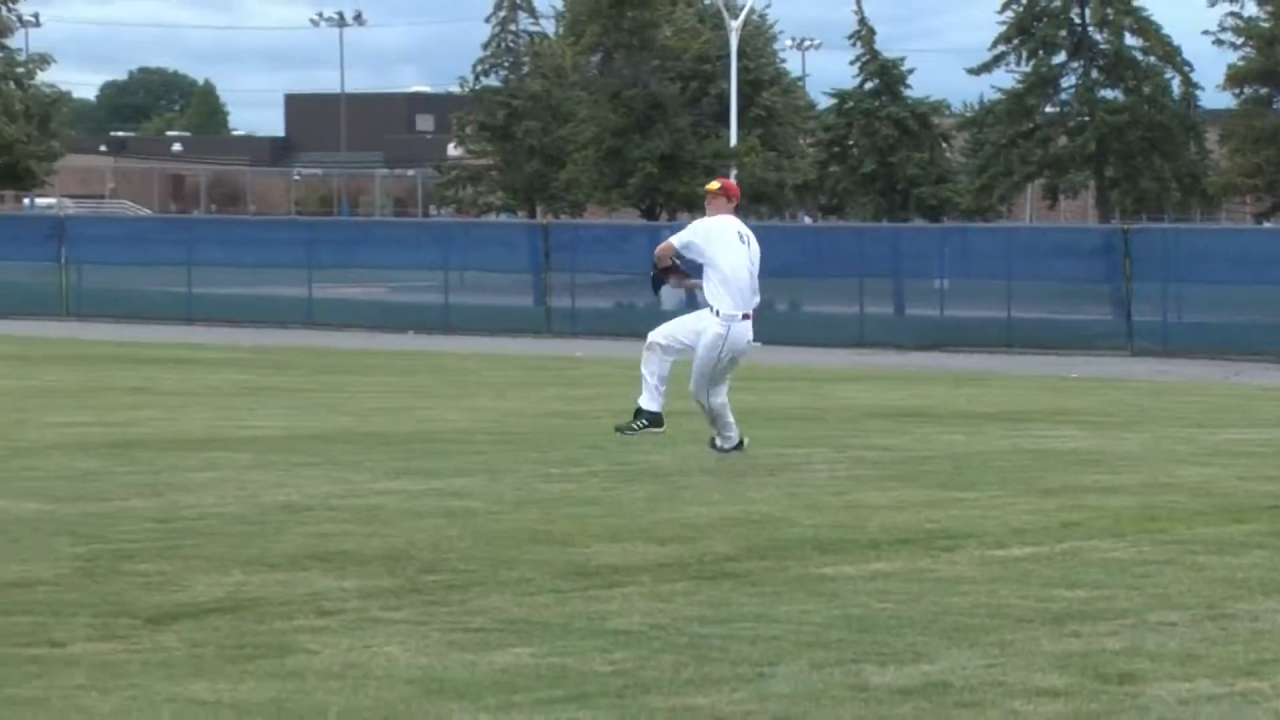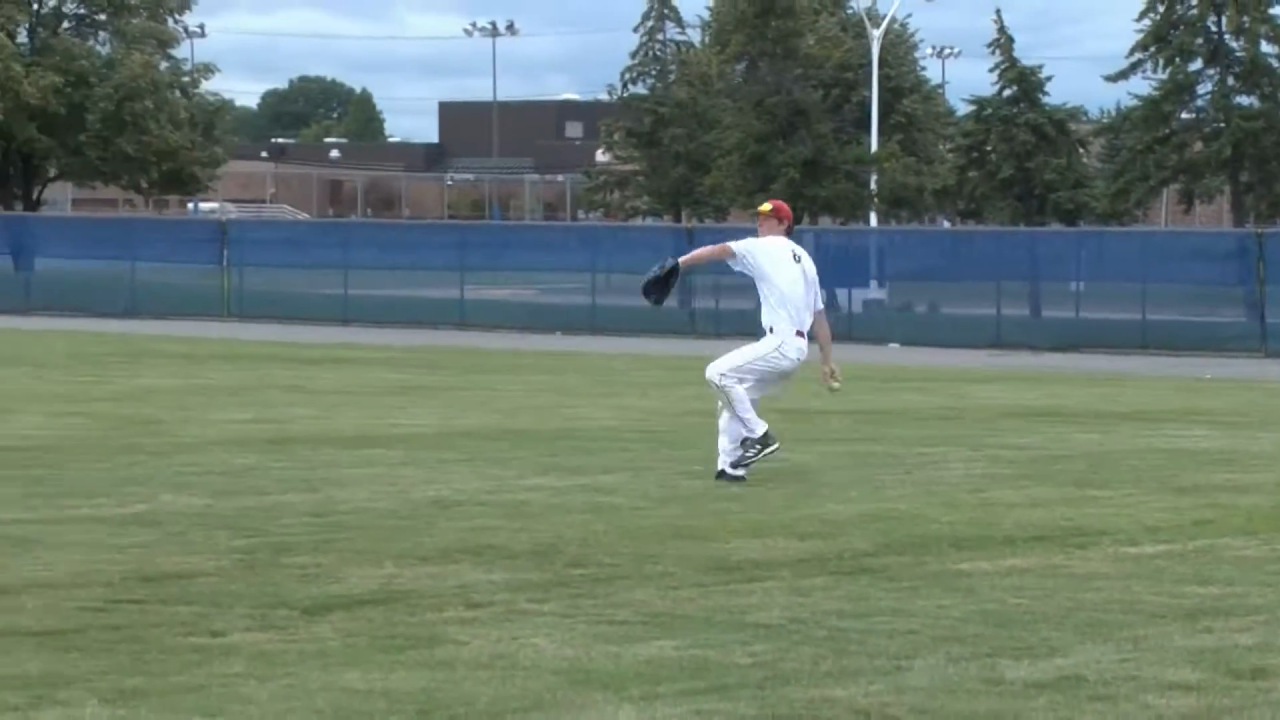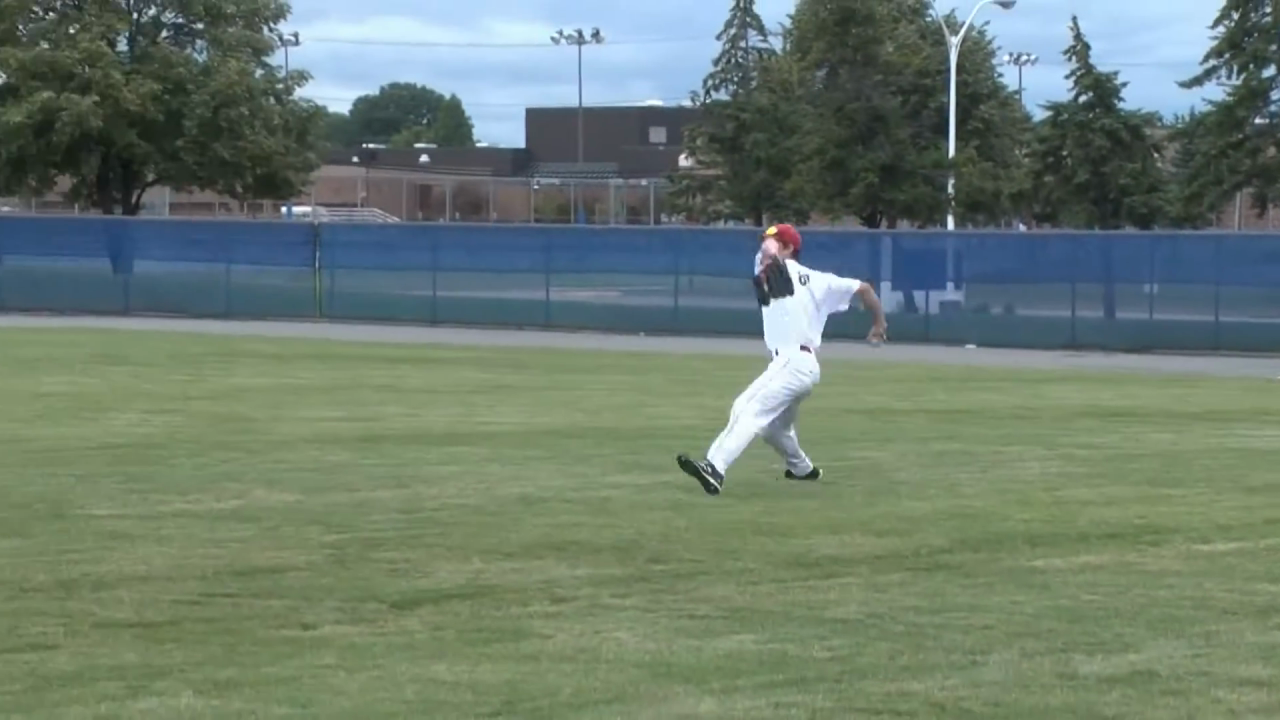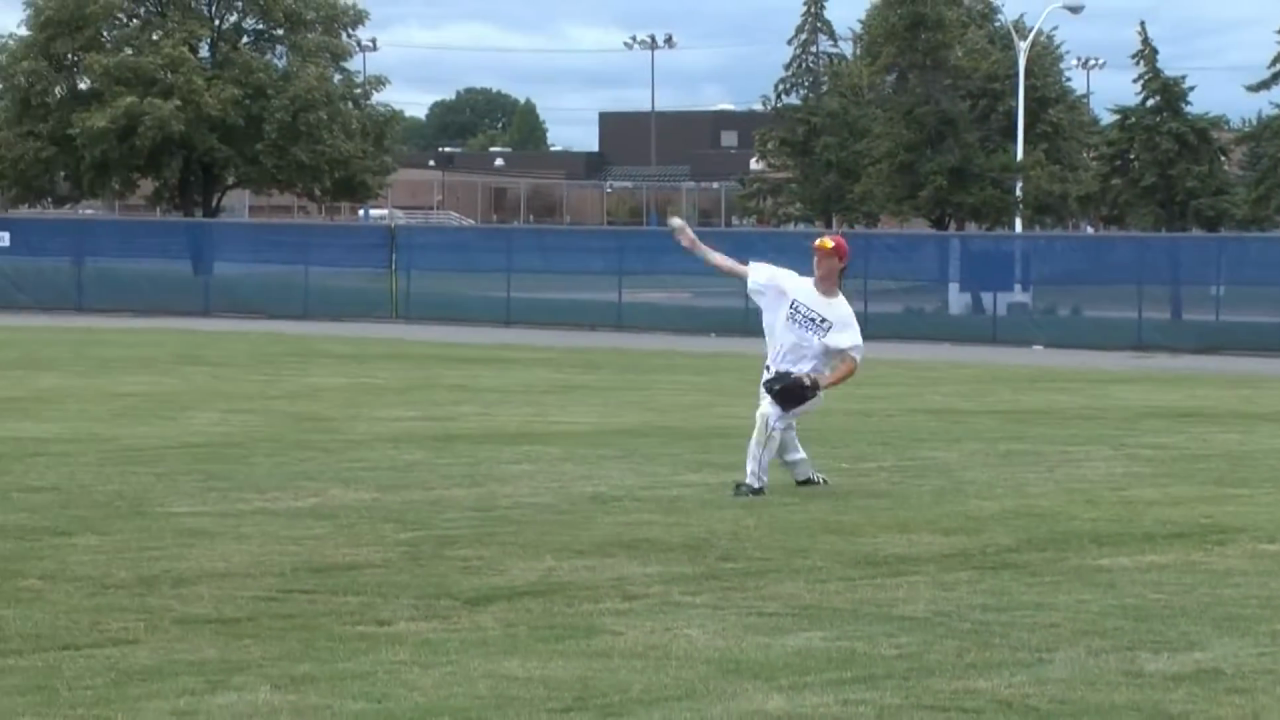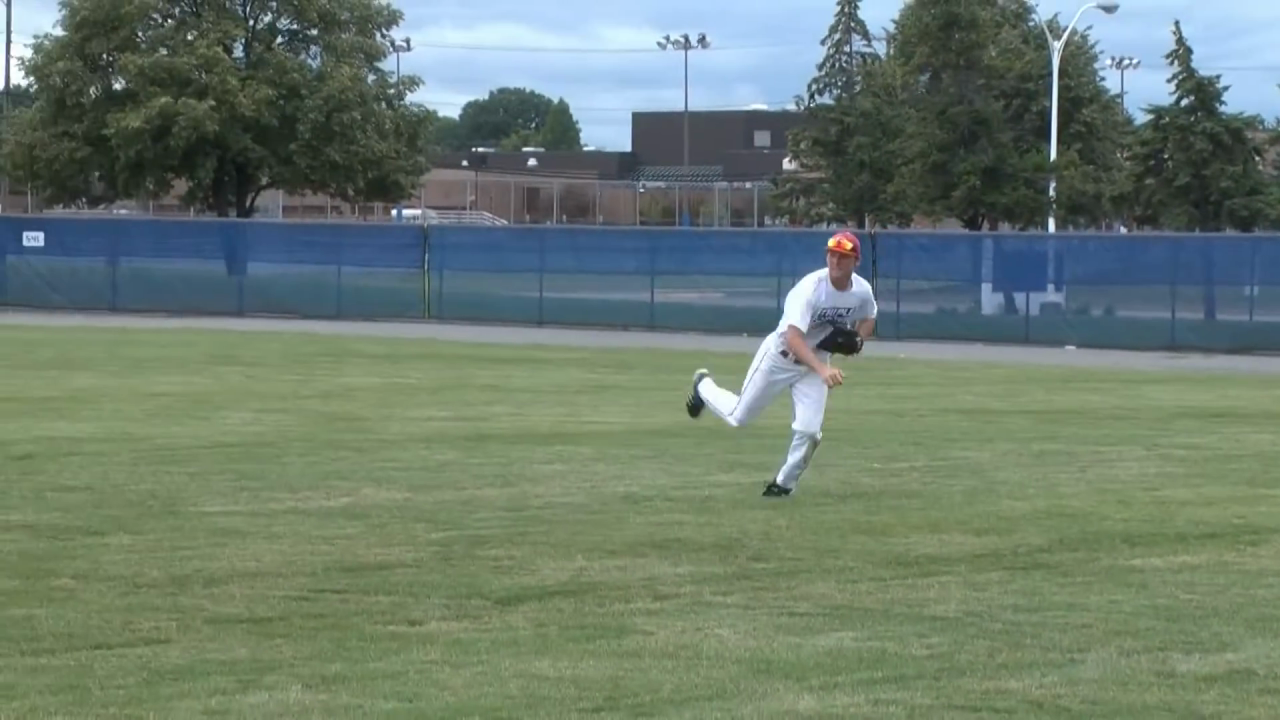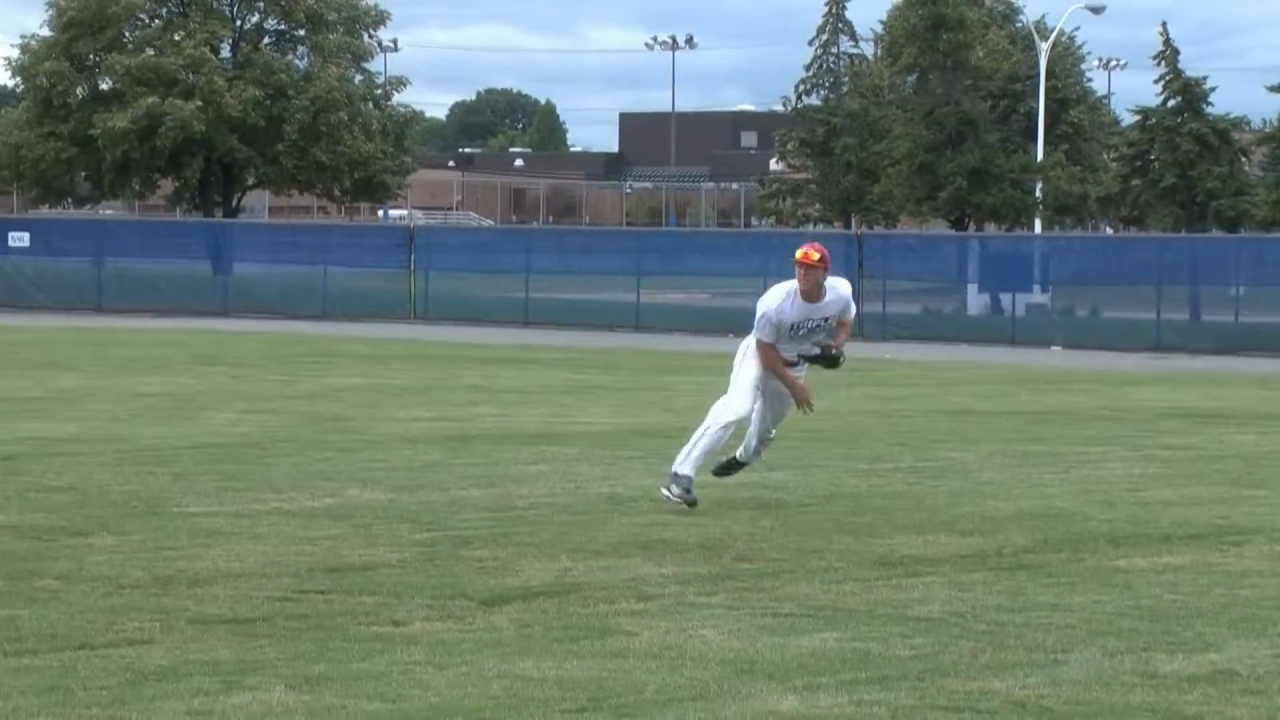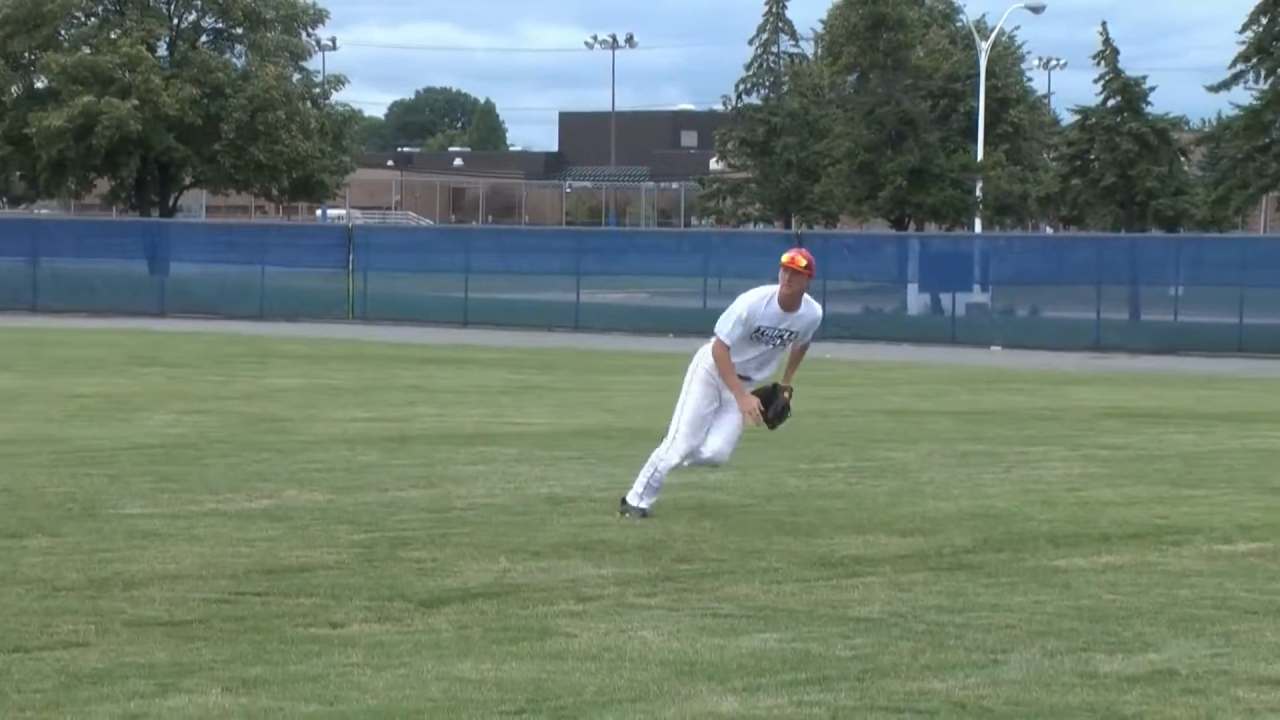
dt=0.2s
person 1, frame 1
left shoulder: (709, 226)
right shoulder: (749, 239)
left elbow: (662, 252)
left wrist: (668, 269)
right wrist: (688, 282)
left hip: (725, 327)
right hip: (732, 325)
left knee: (703, 391)
right knee: (657, 341)
left ankle: (729, 440)
right ankle: (650, 412)
person 1, frame 2
left shoulder: (764, 247)
right shoulder: (805, 260)
left elbow: (720, 250)
right elbow: (819, 317)
left wrist: (677, 263)
right wrist: (827, 360)
left hip: (783, 344)
right hip: (789, 345)
left knee: (717, 373)
right knee: (734, 398)
left ankle: (759, 436)
right ankle: (731, 468)
person 1, frame 3
left shoulder: (772, 271)
right shoulder: (819, 280)
left elbow: (770, 245)
right elbow: (863, 288)
right wrist: (878, 321)
left hip: (792, 364)
right hip: (800, 367)
left knee: (748, 412)
right knee: (774, 425)
left ankle: (715, 469)
right ankle: (802, 468)
person 1, frame 4
left shoulder: (843, 315)
right shoulder: (785, 281)
left elbow: (851, 364)
right elbow: (739, 269)
left wrist: (819, 385)
right wrist: (697, 245)
right hip: (774, 378)
left knee: (769, 416)
right knee: (774, 429)
left ankle: (755, 481)
right ankle: (803, 472)
person 1, frame 5
left shoulder: (862, 290)
right shoulder: (807, 289)
left elbow: (869, 319)
right elbow: (791, 338)
left wrist: (856, 340)
right wrist: (822, 369)
left hip: (816, 366)
right hip: (779, 357)
left knee: (808, 430)
right knee: (738, 416)
left ankle: (785, 483)
right ankle: (704, 387)
person 1, frame 6
left shoulder: (841, 291)
right shoulder: (775, 301)
left elbow: (845, 323)
right elbow: (763, 349)
left wrist: (836, 347)
right wrist: (793, 386)
left hip: (795, 366)
right hip: (758, 358)
left knee: (764, 431)
right knee: (736, 410)
left ankle: (744, 457)
right ankle: (681, 475)
person 1, frame 7
left shoulder: (813, 314)
right shoulder: (750, 303)
right elbow: (719, 349)
left wrist: (786, 386)
right wrist: (741, 396)
left hip: (744, 384)
right hip: (711, 371)
left knee: (715, 453)
right knee: (682, 445)
left ankle: (675, 454)
